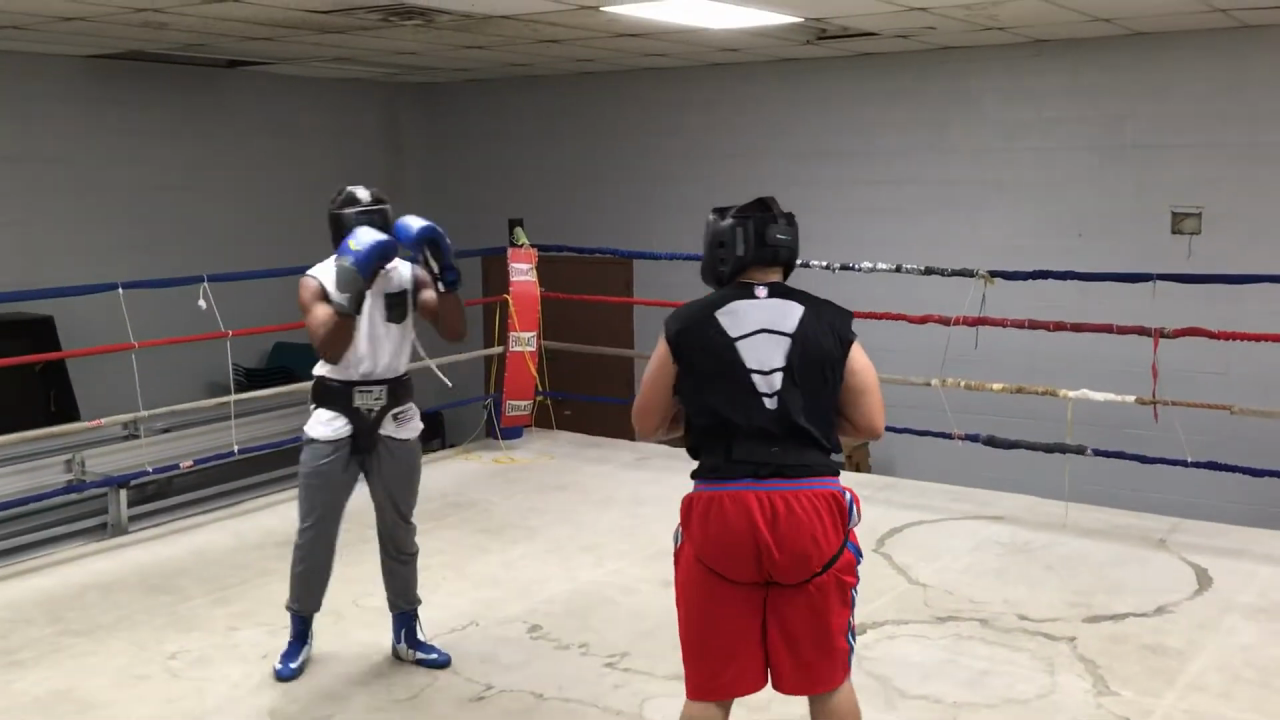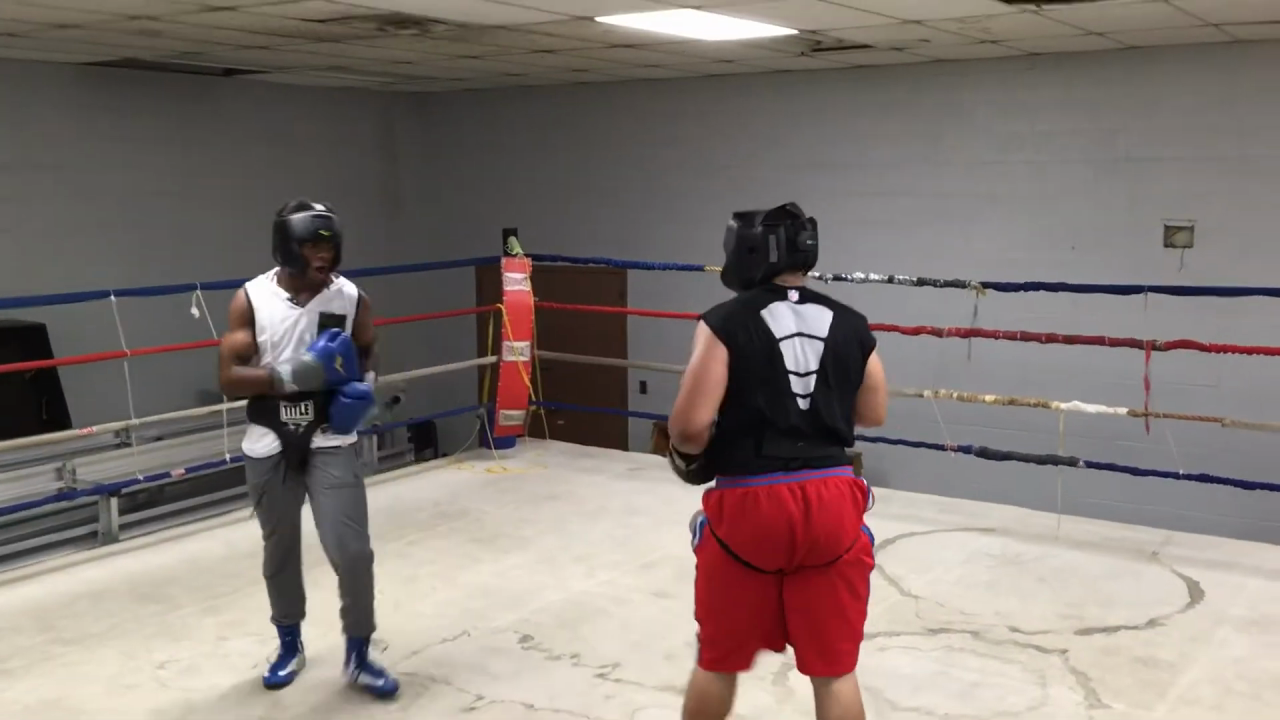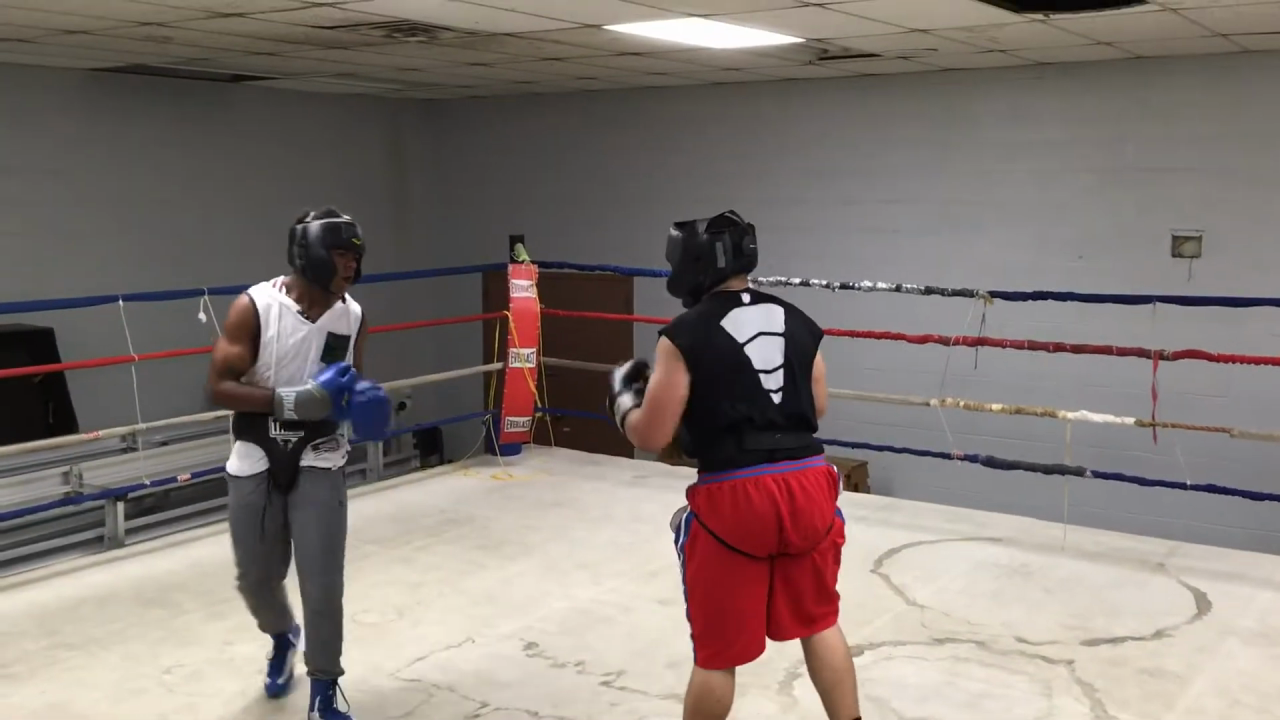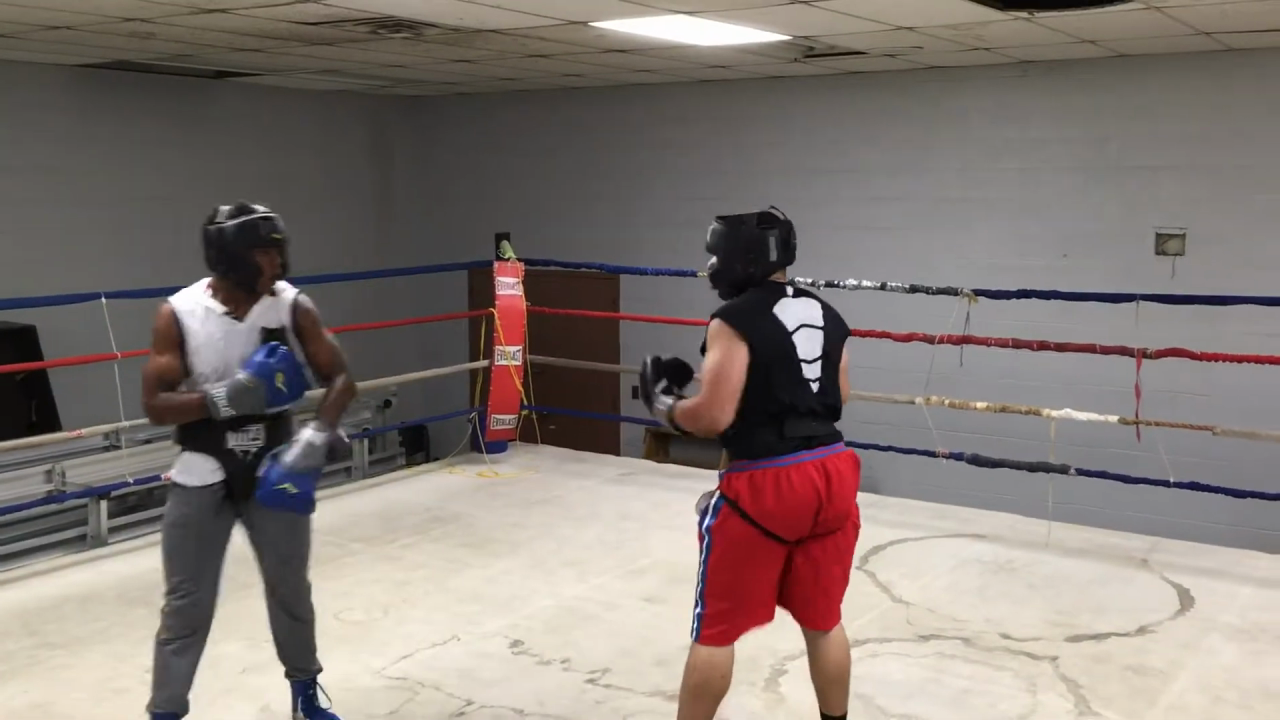
dt=0.4s
person 1, frame 1
left shoulder: (688, 325)
right shoulder: (831, 324)
left elbow: (648, 423)
right elbow: (869, 424)
left hip: (721, 513)
right hip: (812, 511)
person 1, frame 2
left shoulder: (725, 323)
right shoulder: (849, 325)
left elbow: (691, 424)
right elbow: (872, 416)
left wrist: (688, 452)
left hip: (748, 505)
right hip: (830, 502)
left knee: (719, 658)
right knee: (834, 667)
person 1, frame 3
left shoulder: (686, 336)
right shoulder: (796, 321)
left elbow: (650, 437)
left wrist: (624, 399)
left hip: (732, 499)
right hip: (807, 486)
left knee: (716, 653)
right knee: (818, 624)
person 1, frame 4
left shoulder: (736, 320)
right shoulder: (825, 314)
left elbow: (713, 417)
left wrist: (664, 402)
left hip: (763, 484)
right hip: (829, 475)
left knee: (715, 630)
right knee: (823, 620)
person 2, frame 1
left shoulder: (407, 272)
right shoulder: (317, 282)
left elbow: (455, 333)
right elbow: (326, 348)
left wrist: (445, 271)
right wrist: (350, 290)
left hip: (393, 420)
right hip: (333, 422)
left knee: (398, 531)
right knee: (315, 534)
left ankle: (406, 634)
right ankle: (299, 635)
person 2, frame 2
left shoulder: (351, 296)
right shoulder: (252, 298)
left elbow: (367, 352)
right elbow: (230, 376)
left wrist: (363, 385)
right wrist: (292, 374)
left hip: (331, 437)
right hip: (269, 440)
left knee: (351, 551)
right knee: (280, 547)
left ankle: (359, 653)
right ankle: (290, 644)
person 2, frame 3
left shoulder: (353, 316)
right shoulder: (253, 306)
right elbow: (219, 388)
left wrist: (367, 404)
right wrist: (293, 400)
left hip: (318, 460)
right hip: (253, 459)
left knee: (323, 582)
right knee: (256, 577)
right ankle: (283, 640)
person 2, frame 4
left shoulder: (292, 306)
right shoulder: (178, 314)
left elbow: (339, 379)
right elbow: (155, 405)
left wrist: (313, 444)
right wrist: (229, 396)
left hip: (273, 466)
right hip: (202, 473)
left knee: (289, 590)
right knee: (186, 607)
